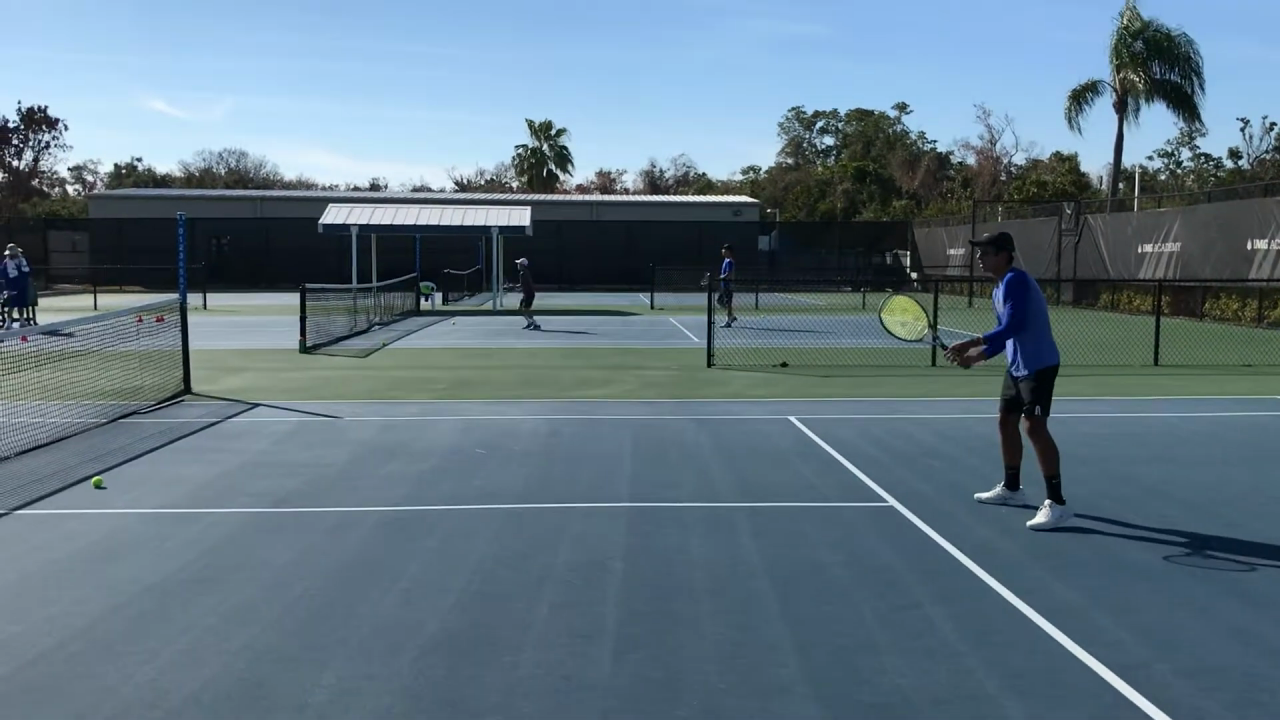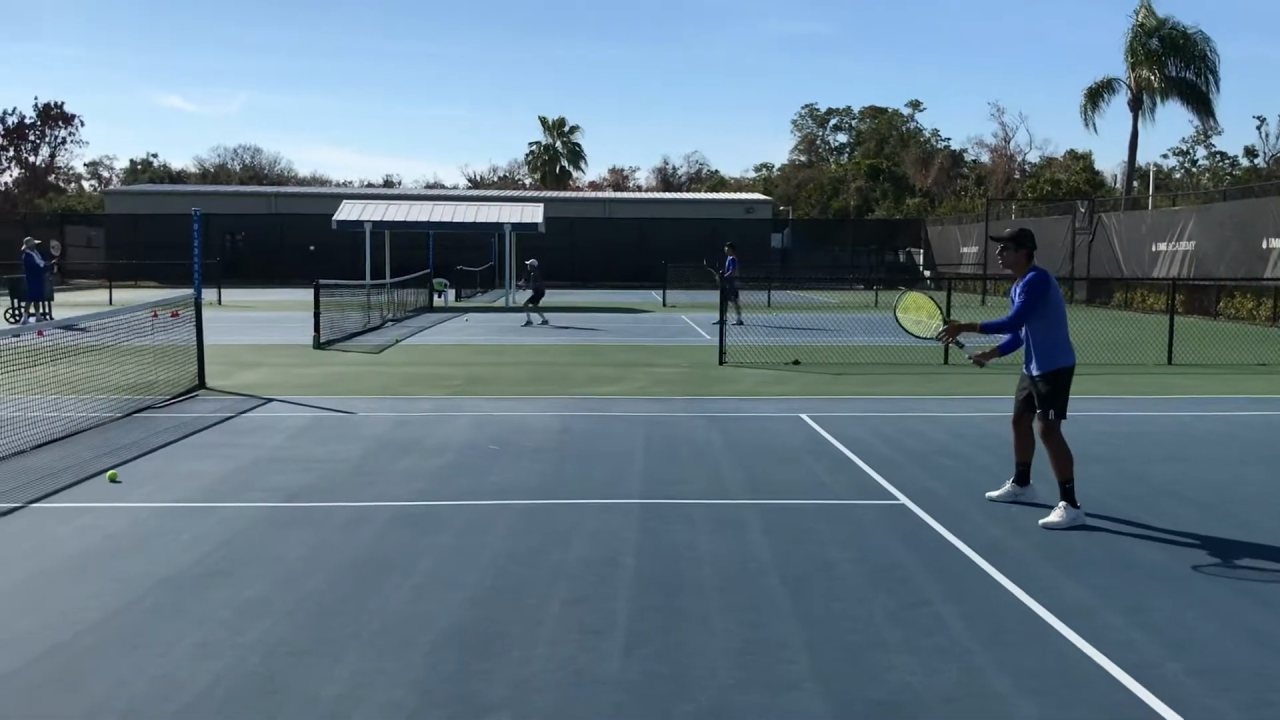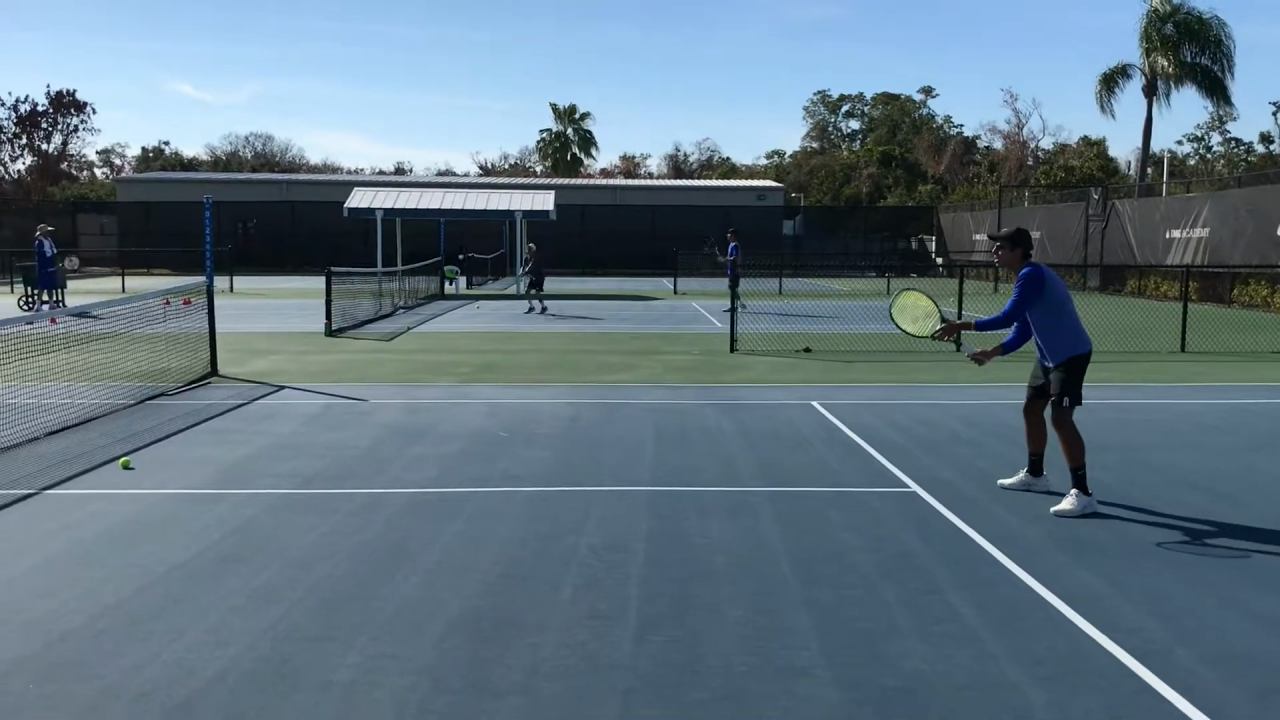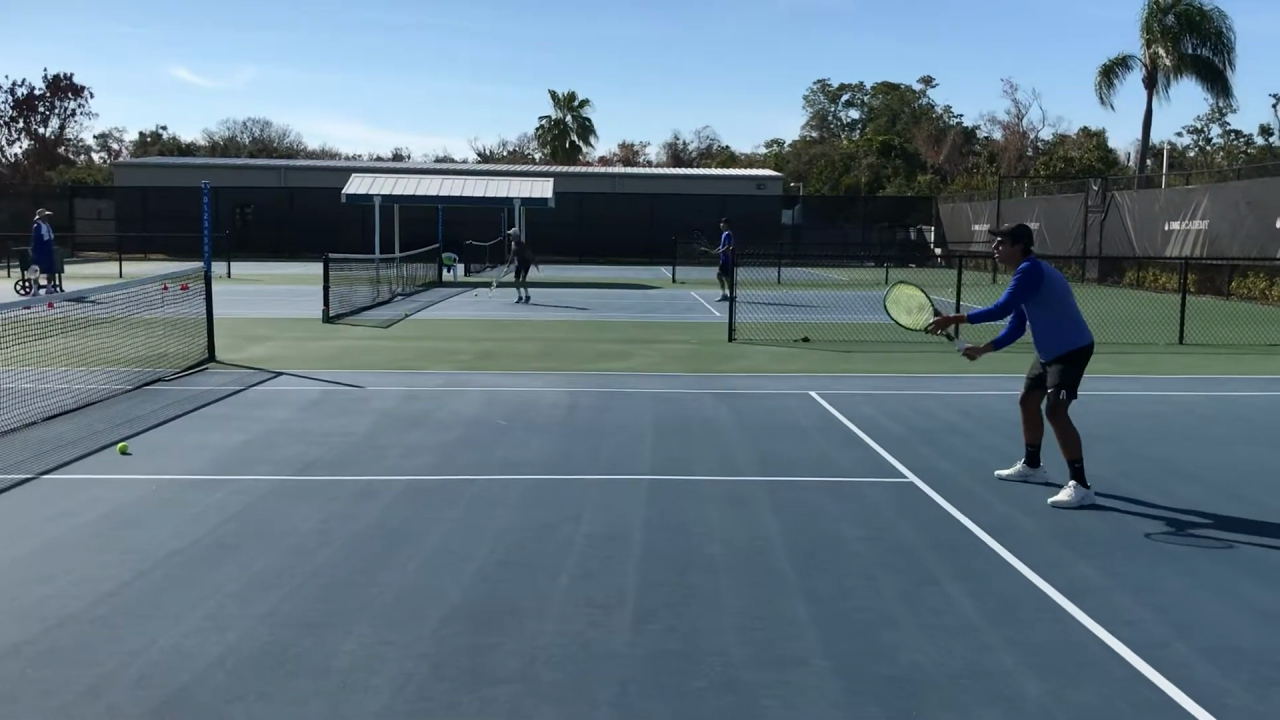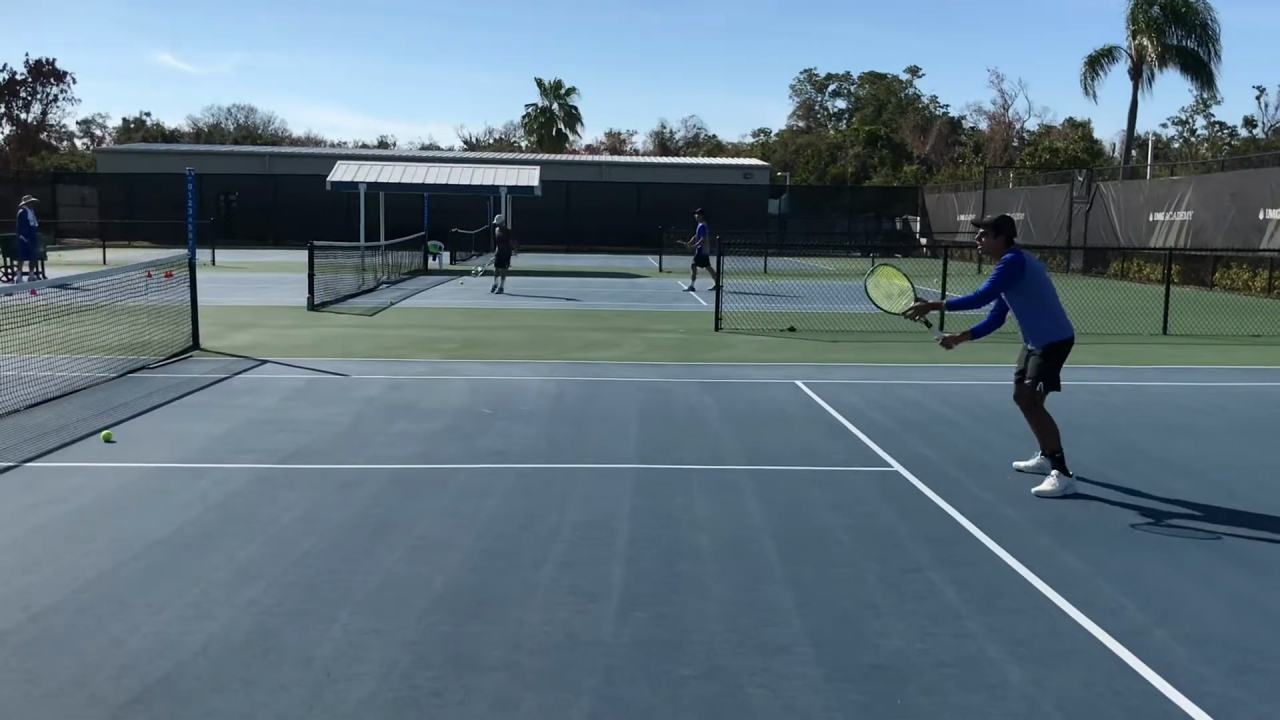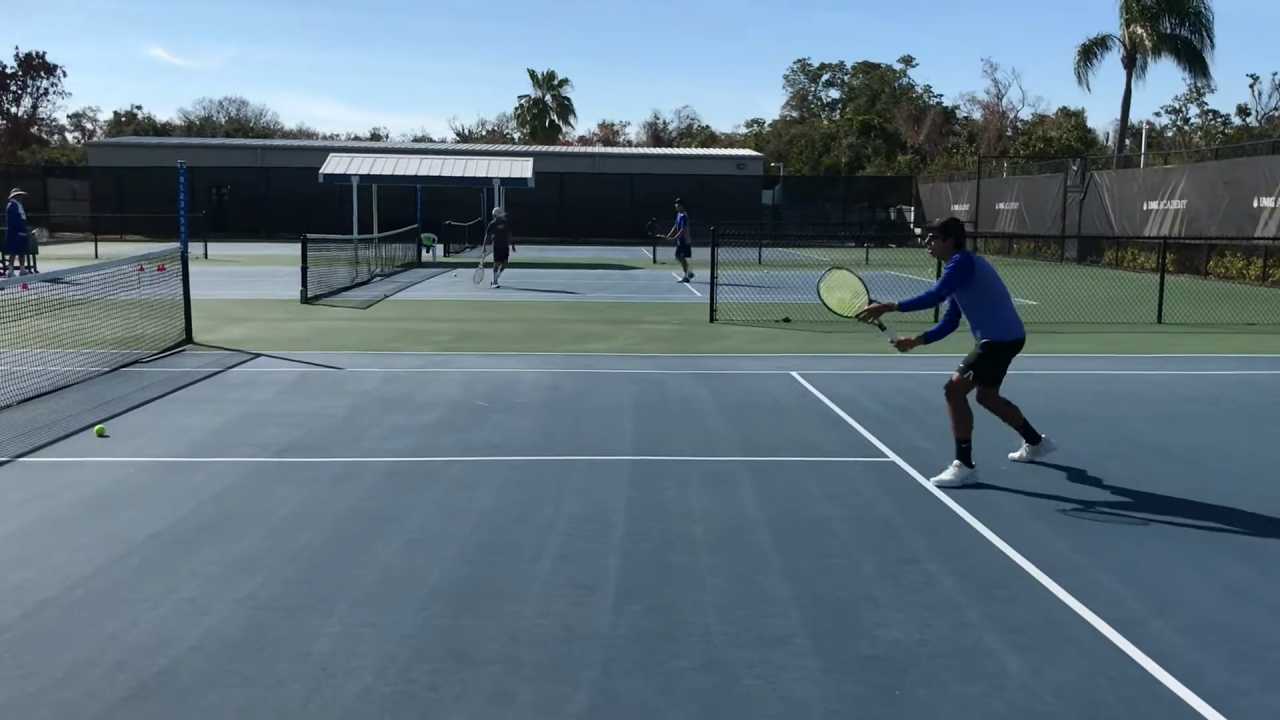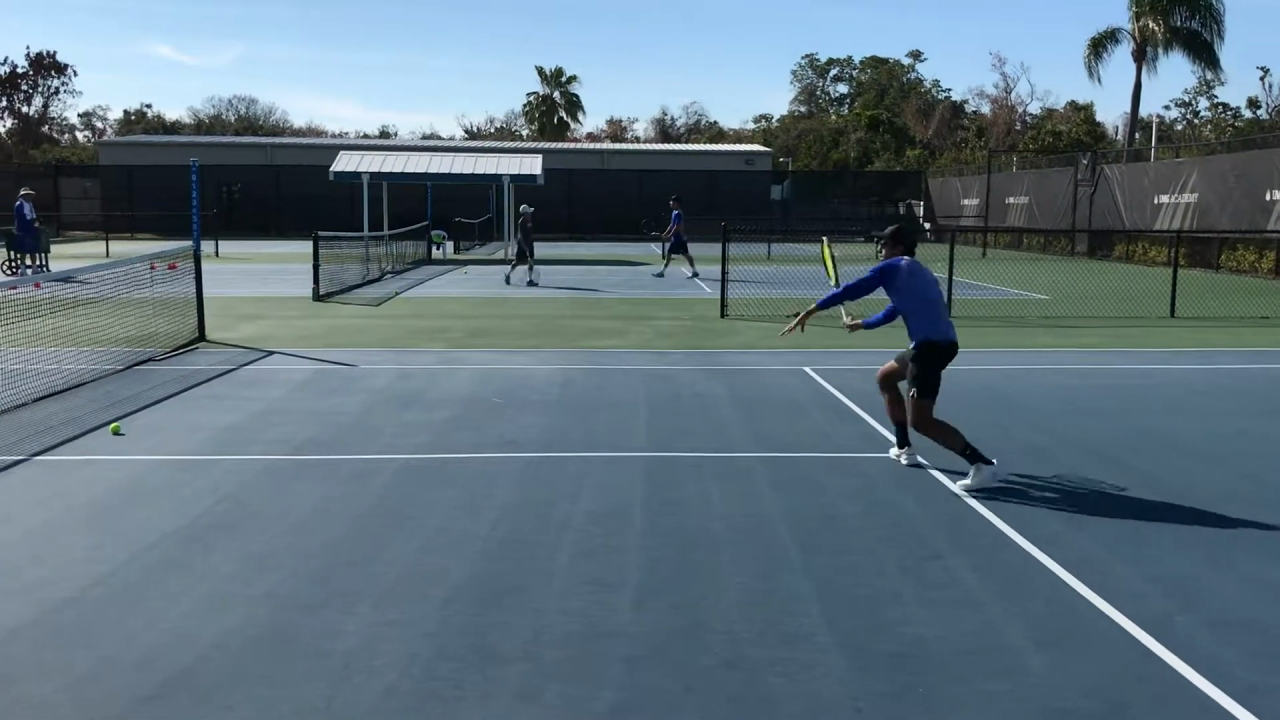
dt=0.4s
person 1, frame 1
left shoulder: (1015, 281)
right shoulder: (999, 289)
left elbow: (1014, 328)
left wrist: (973, 343)
right wrist: (976, 355)
left hip: (1039, 366)
right hip: (1017, 367)
left knee: (1035, 427)
right knee: (1007, 422)
left ankle: (1056, 503)
right ankle: (1011, 487)
person 1, frame 2
left shoulder: (1037, 280)
right shoulder: (1017, 287)
left elbow: (1012, 323)
left wrist: (967, 327)
right wrist: (991, 353)
left hip: (1054, 367)
right hip: (1033, 367)
left knee: (1048, 430)
right knee: (1020, 420)
left ankle: (1070, 506)
right ankle: (1021, 484)
person 1, frame 3
left shoulder: (1032, 275)
right shoulder: (1024, 278)
left elbow: (1006, 318)
right elbow: (1021, 332)
left wrist: (961, 326)
right wrist: (992, 352)
left hip: (1071, 355)
right hip: (1049, 356)
left knee: (1061, 418)
right knee: (1031, 409)
left ankle: (1082, 493)
right ankle: (1034, 474)
person 1, frame 4
left shoulder: (1030, 270)
right shoulder: (1024, 274)
left elbow: (1001, 310)
right elbow: (1015, 329)
left wrist: (955, 319)
right wrist: (983, 348)
left hip: (1072, 348)
right hip: (1051, 350)
left knee: (1055, 411)
right knee: (1028, 401)
left ankle: (1080, 485)
right ankle: (1031, 465)
person 1, frame 5
left shoulder: (1014, 261)
right shoulder: (1008, 264)
left elbow: (981, 297)
right elbow: (995, 318)
left wrist: (934, 306)
right wrist: (960, 337)
left hip: (1053, 340)
right hip: (1036, 340)
left knee: (1031, 402)
right knee: (1024, 397)
left ankle: (1062, 475)
right ankle: (1048, 458)
person 1, frame 6
left shoulder: (963, 262)
right shoulder: (960, 266)
left elbow: (933, 297)
right elbow: (949, 323)
left wrist: (886, 308)
right wrist: (916, 340)
left hip: (1002, 339)
right hip: (999, 338)
left knee: (955, 389)
right knee: (986, 395)
left ankle: (964, 466)
right ankle: (1036, 442)
person 1, frame 7
left shoulder: (893, 267)
right shoulder: (924, 274)
left elbow: (852, 290)
right elbow: (893, 311)
left wrist: (808, 313)
right wrist: (860, 324)
left hip: (931, 345)
right hip: (937, 343)
left knee: (919, 419)
right knee: (885, 377)
left ankle: (983, 465)
right ankle: (905, 448)
